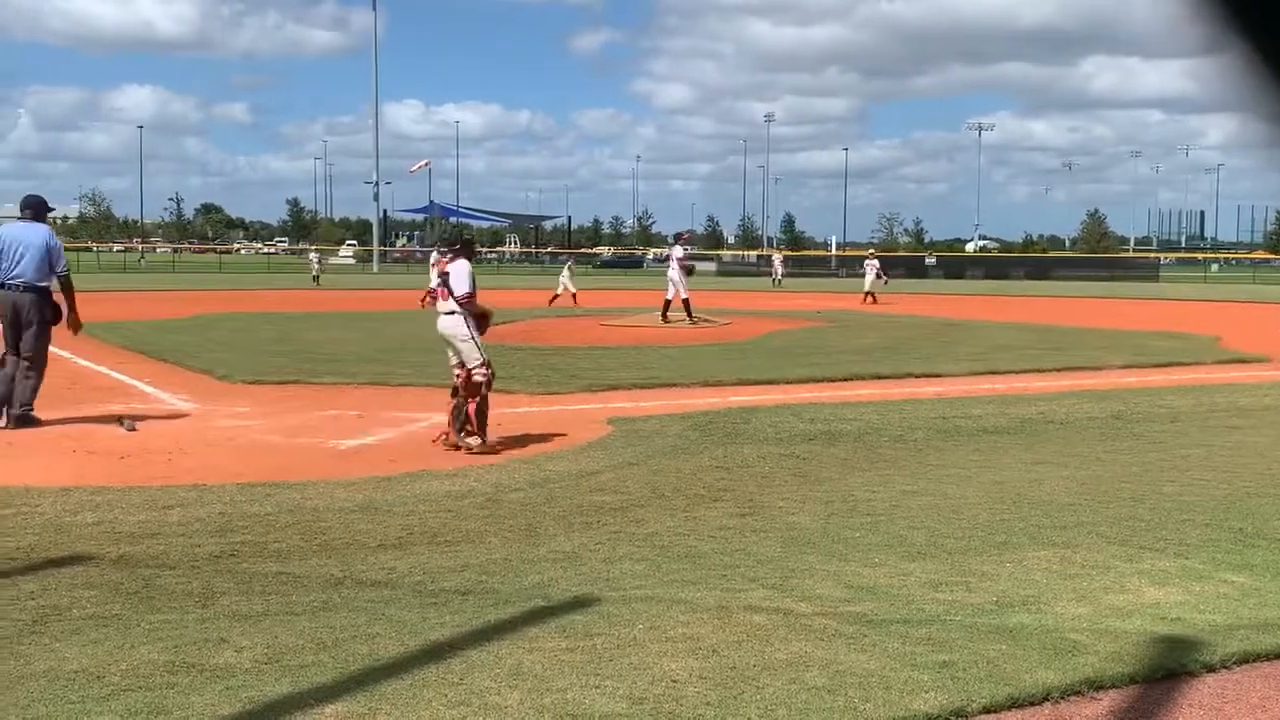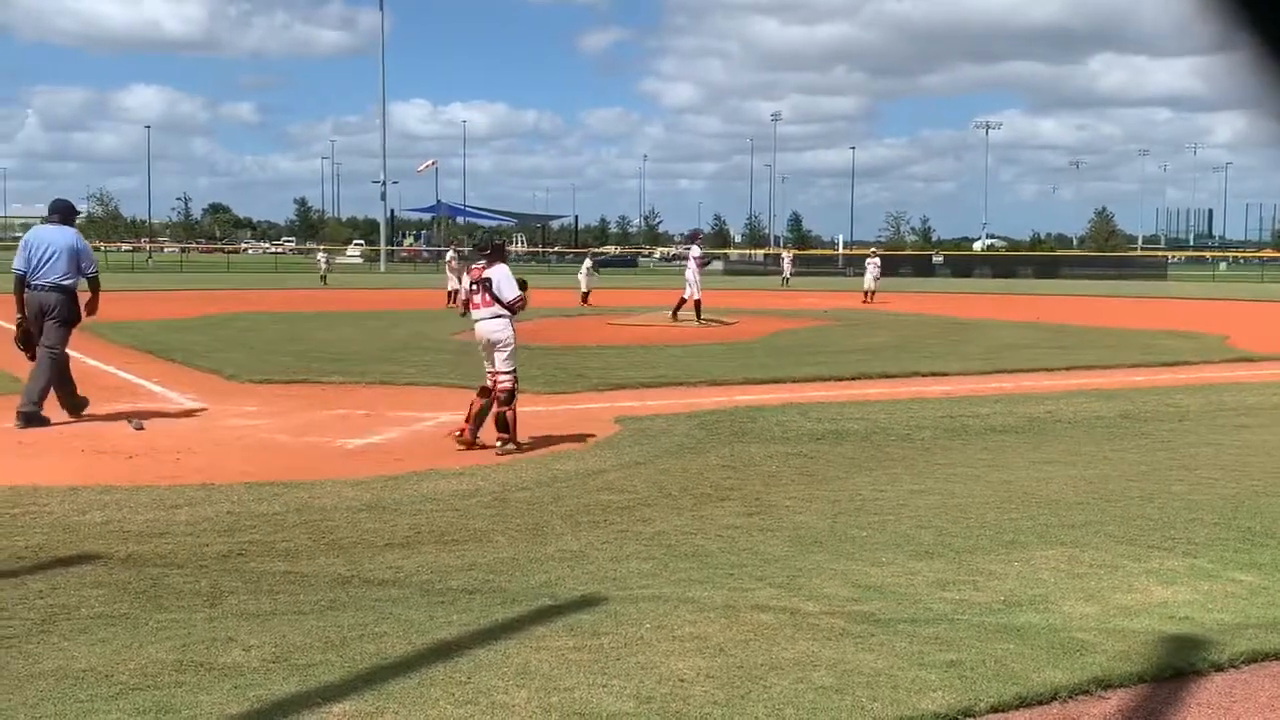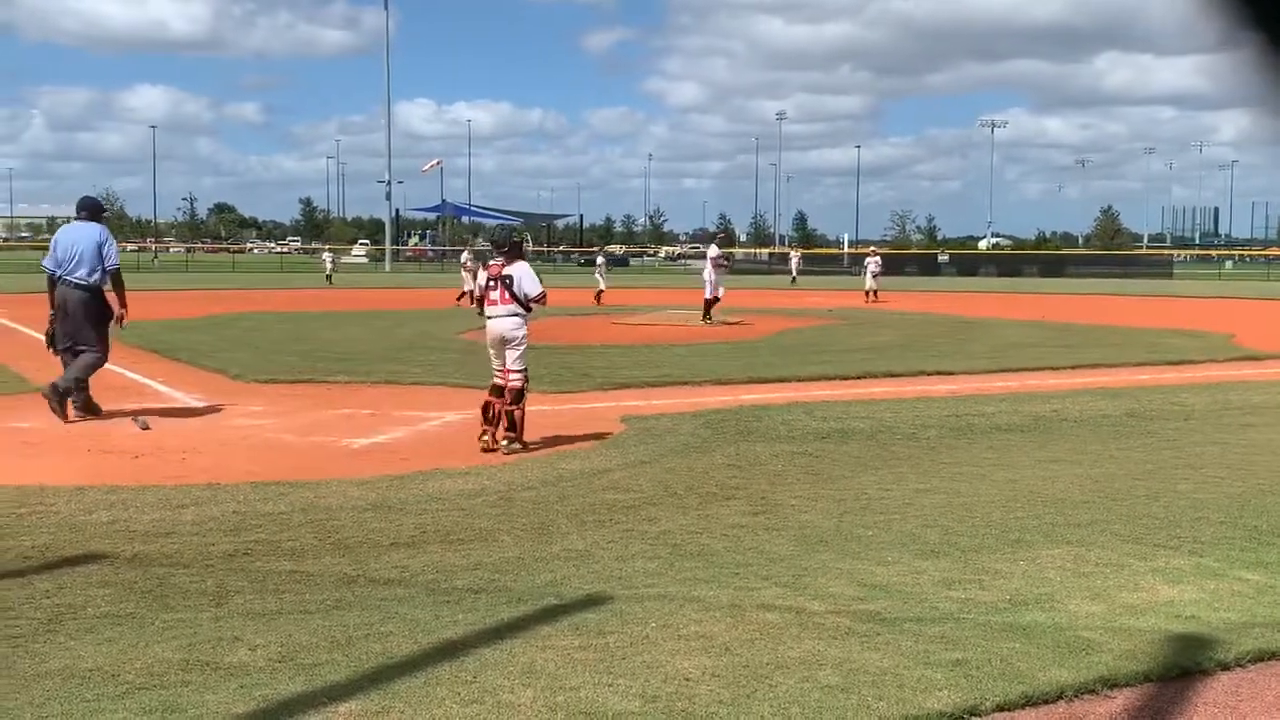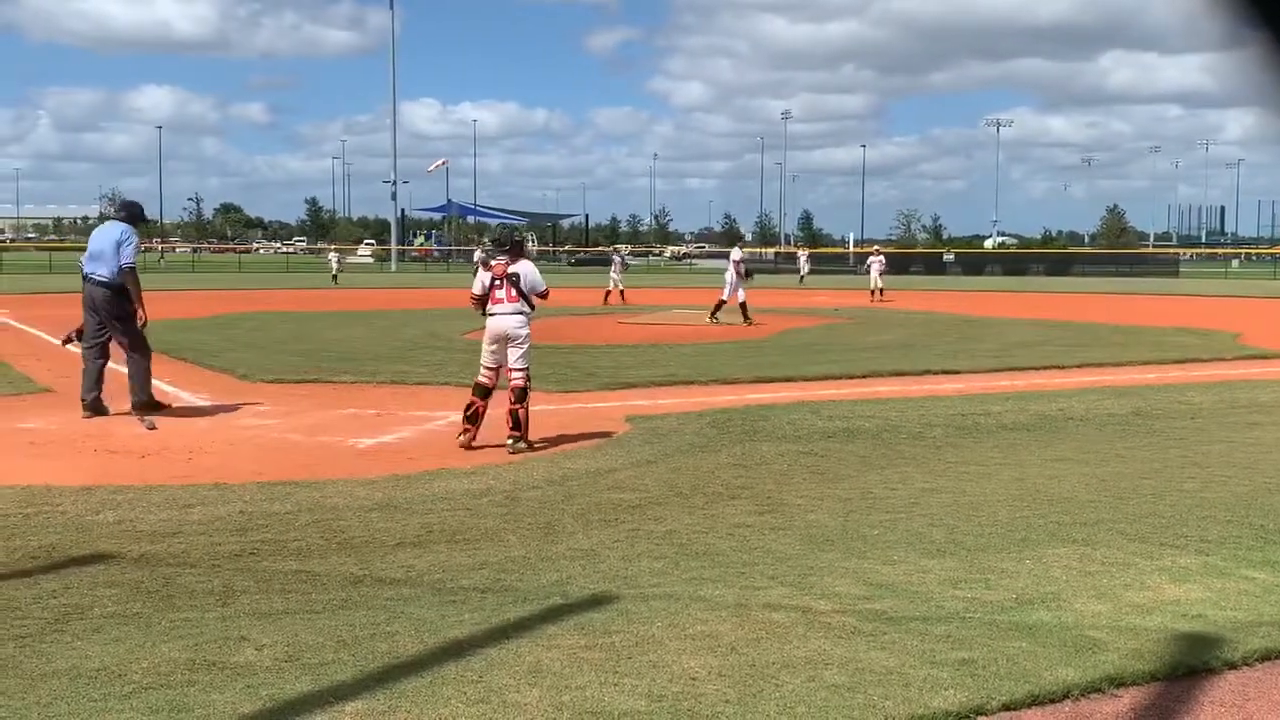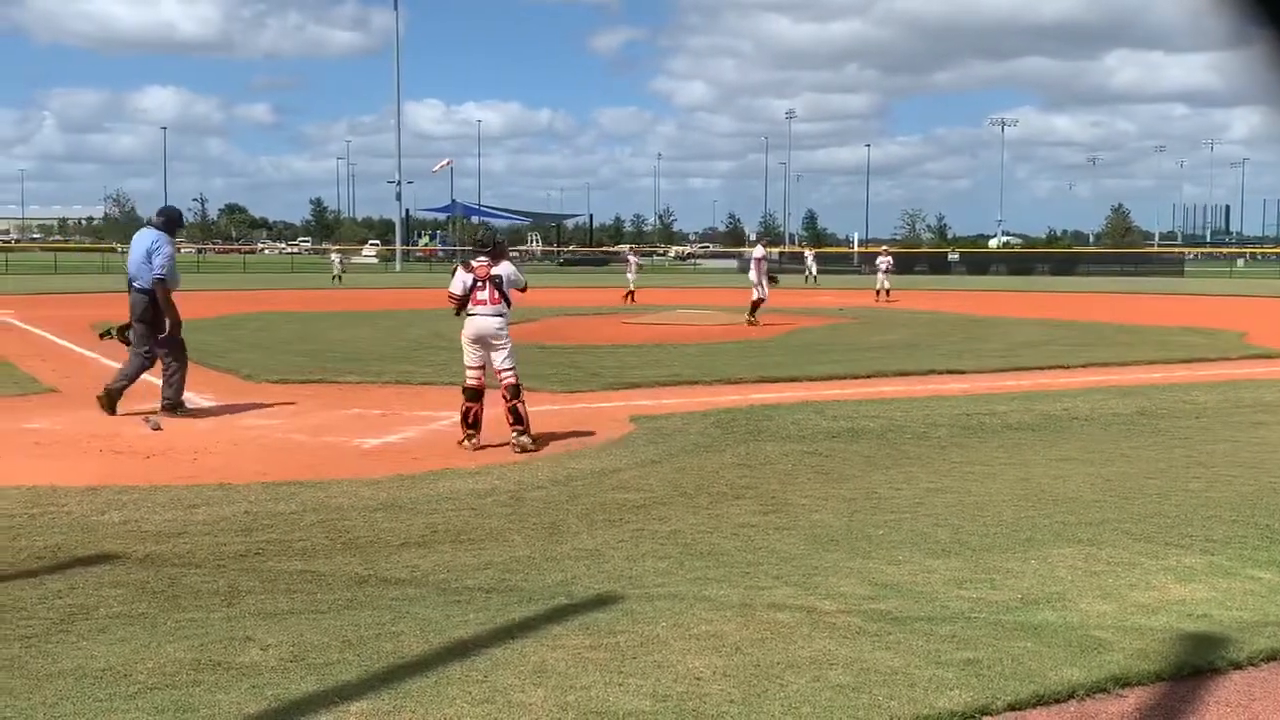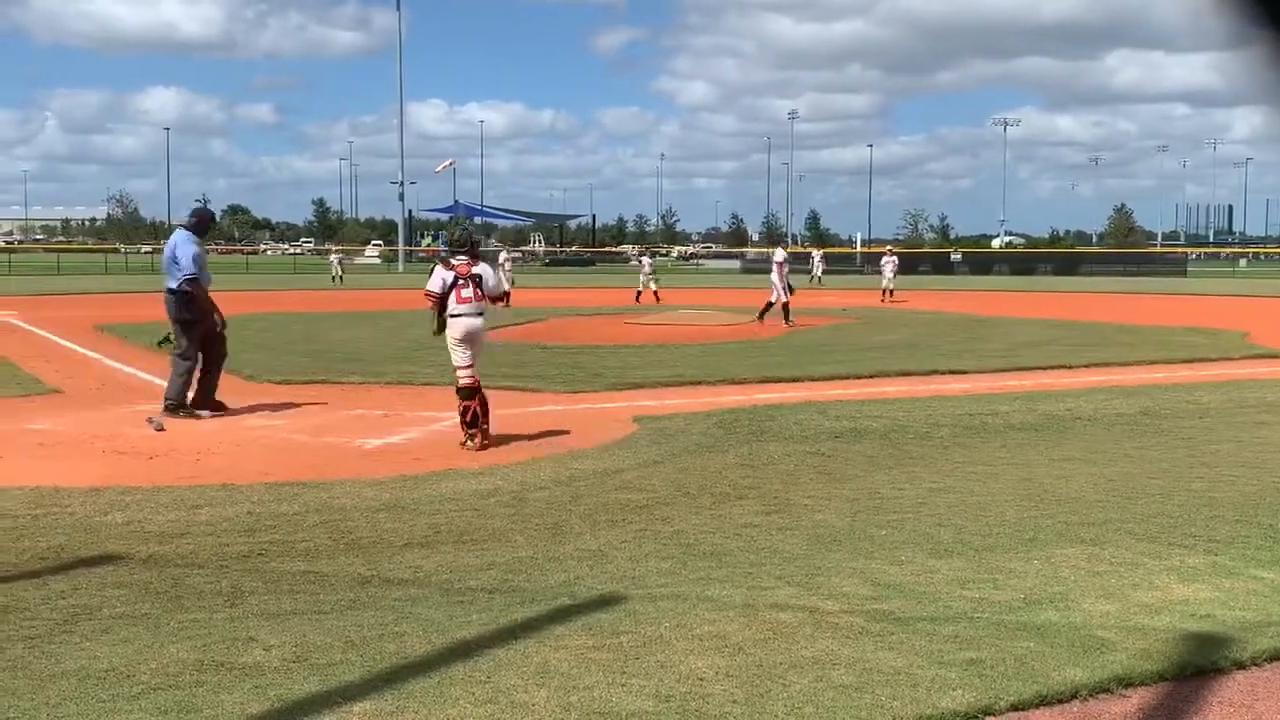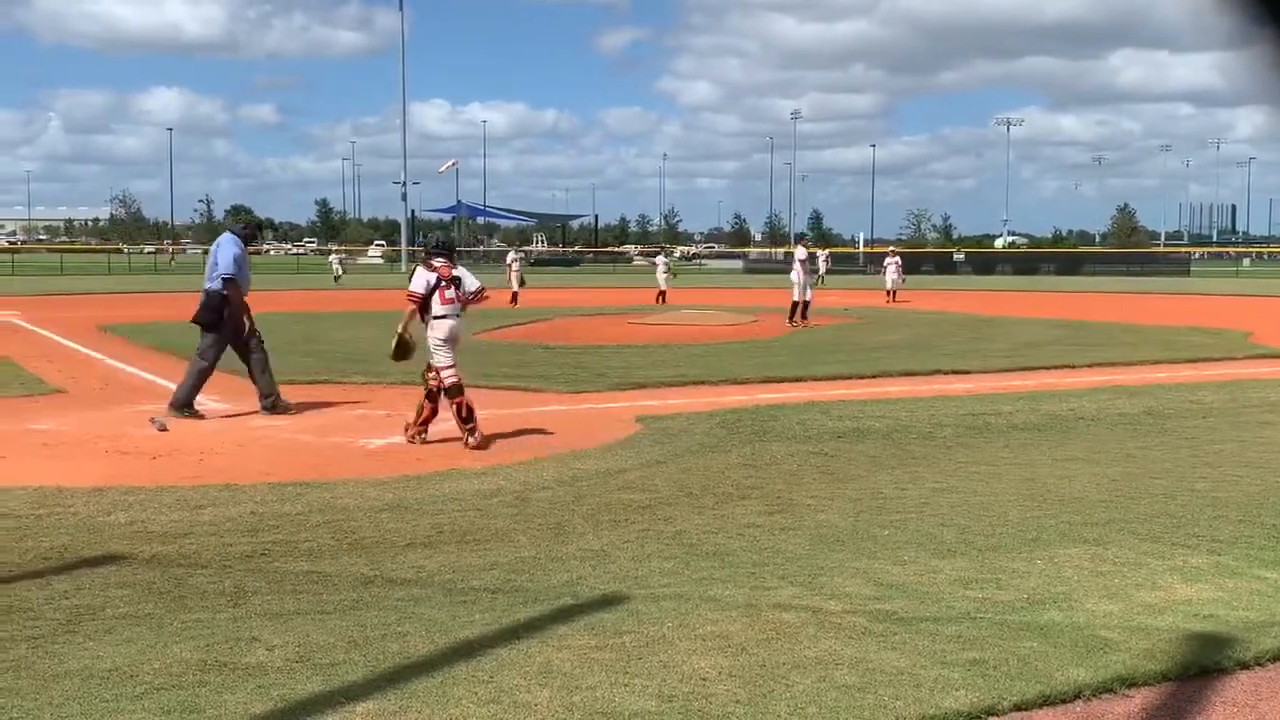
dt=0.3s
person 1, frame 1
left shoulder: (442, 266)
right shoulder: (462, 265)
left elbow: (430, 299)
right elbow: (465, 300)
right wrist: (483, 309)
left hip: (442, 321)
right hip: (459, 322)
left knee: (461, 378)
right knee: (481, 374)
left ankle: (454, 434)
right ankle: (474, 435)
person 1, frame 2
left shoulder: (470, 273)
right shoulder: (501, 269)
left elbow: (465, 306)
right elbow: (517, 303)
right wrist: (523, 300)
left hip: (480, 328)
right hip: (500, 327)
left knee: (492, 380)
right knee: (506, 382)
left ankle: (468, 431)
right ankle: (505, 440)
person 1, frame 3
left shoulder: (486, 269)
right shoulder: (521, 267)
left elbow: (479, 302)
right elbow: (540, 299)
right wrist: (526, 295)
left hip: (492, 325)
right hip: (515, 325)
left knee: (499, 378)
right knee: (516, 380)
left ankle: (488, 434)
right ankle: (511, 439)
person 1, frame 4
left shoulder: (485, 269)
right shoulder: (525, 265)
left elbow: (476, 303)
right elbow: (544, 294)
left hip: (493, 323)
right hip: (518, 323)
left knee: (486, 377)
right knee: (518, 379)
left ankle: (468, 432)
right ankle: (516, 438)
person 1, frame 5
left shoulder: (465, 269)
right shoulder: (505, 267)
left elbow: (455, 302)
right elbow: (522, 286)
left hip: (473, 324)
right hip: (498, 324)
left knee: (474, 380)
right knee: (509, 378)
left ankle: (472, 436)
right ankle: (520, 434)
person 1, frame 6
left shoulder: (443, 268)
right shoulder: (483, 268)
left elbow: (432, 301)
right elbow: (498, 297)
left wrist: (442, 311)
left hip: (456, 324)
right hip: (478, 323)
left knee: (465, 378)
right knee: (471, 375)
left ankle: (472, 436)
right ankle: (482, 428)
person 1, frame 7
left shoulder: (424, 270)
right shoulder: (459, 270)
left elbow: (414, 304)
right elbow: (481, 294)
left wrist: (403, 326)
left hip: (437, 325)
right hip: (455, 324)
left knee: (449, 381)
right knee: (431, 375)
left ankle: (471, 432)
right ankle: (418, 428)
person 2, frame 1
right shoulder: (48, 235)
right elbow: (63, 276)
right wrist: (73, 310)
right hip: (35, 299)
right knee: (33, 357)
right ankle: (20, 412)
person 2, frame 2
left shoulder: (30, 235)
right shoulder: (75, 237)
left elbow: (19, 276)
right elbow: (91, 275)
left wrist: (20, 312)
right wrist: (94, 299)
left hip: (34, 297)
right hip: (60, 299)
left knee: (51, 351)
right knee: (50, 354)
left ankle: (72, 402)
right ankle: (28, 410)
person 2, frame 3
left shoulder: (61, 232)
right shoulder: (101, 232)
left elbow: (50, 273)
right elbow: (113, 272)
left wrist: (53, 309)
right wrist: (122, 305)
left hip: (62, 293)
right hip: (87, 296)
left knee: (69, 350)
right knee: (96, 351)
left ankle: (82, 402)
right ankle: (60, 388)
person 2, frame 4
left shoulder: (98, 230)
right shoulder: (127, 232)
left elbow: (84, 267)
right elbow: (128, 270)
right wrist: (139, 306)
left hip: (90, 291)
right hip: (112, 295)
left knee: (93, 350)
right knee: (137, 348)
left ankle: (90, 403)
right ankle: (142, 401)
person 2, frame 5
left shoulder: (139, 235)
right shoulder: (162, 241)
left elbow: (133, 272)
right elbow: (159, 281)
right wrist: (170, 314)
left hip: (138, 297)
right hip: (152, 301)
left knee: (143, 353)
right knee: (174, 353)
left ankle: (111, 392)
right ankle: (171, 404)
person 2, frame 6
left shoulder: (180, 237)
right shoulder: (187, 242)
right elbow: (192, 281)
right wrist: (215, 311)
left hip: (186, 300)
right hip: (186, 301)
left knee: (216, 346)
right knee: (186, 354)
left ankle: (205, 398)
right ankle: (174, 404)
person 2, frame 7
left shoulder: (234, 244)
right shoulder: (229, 245)
right elbow: (229, 281)
left wrist: (243, 312)
right wrist: (245, 314)
left hip: (232, 307)
right hip: (220, 307)
left knee: (255, 352)
right knee: (207, 357)
left ankle: (270, 402)
right ankle: (181, 403)
